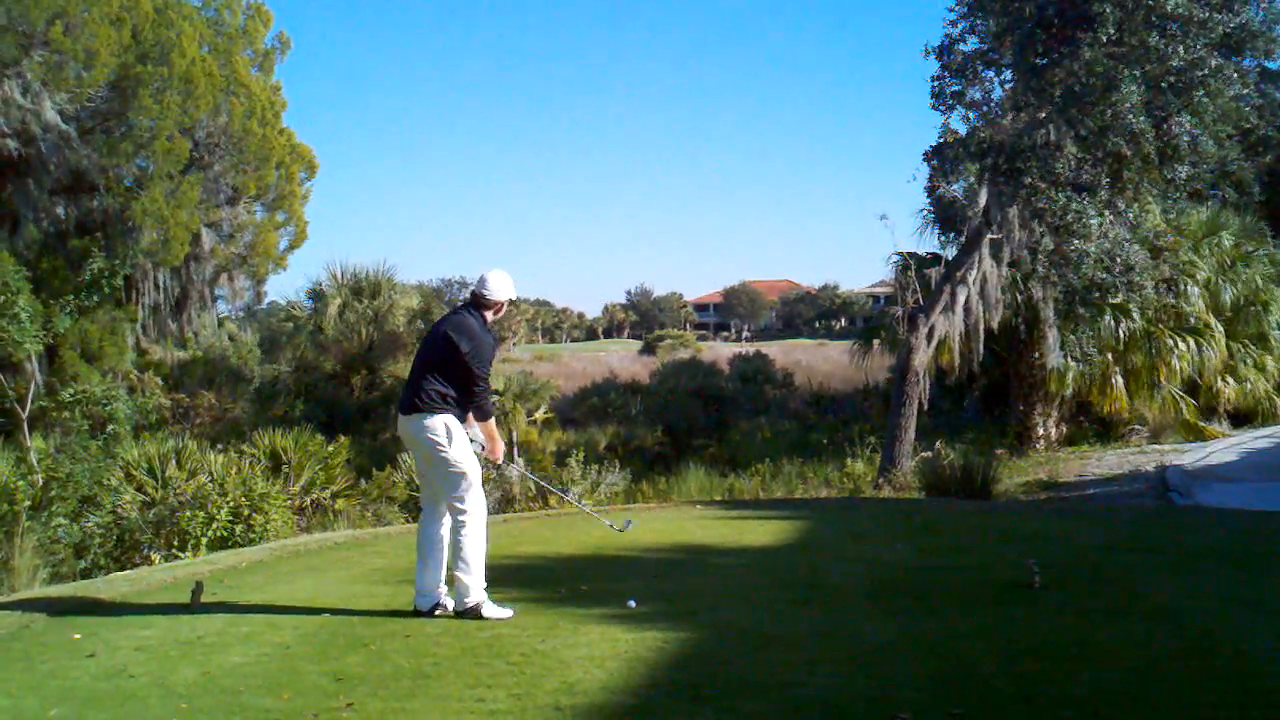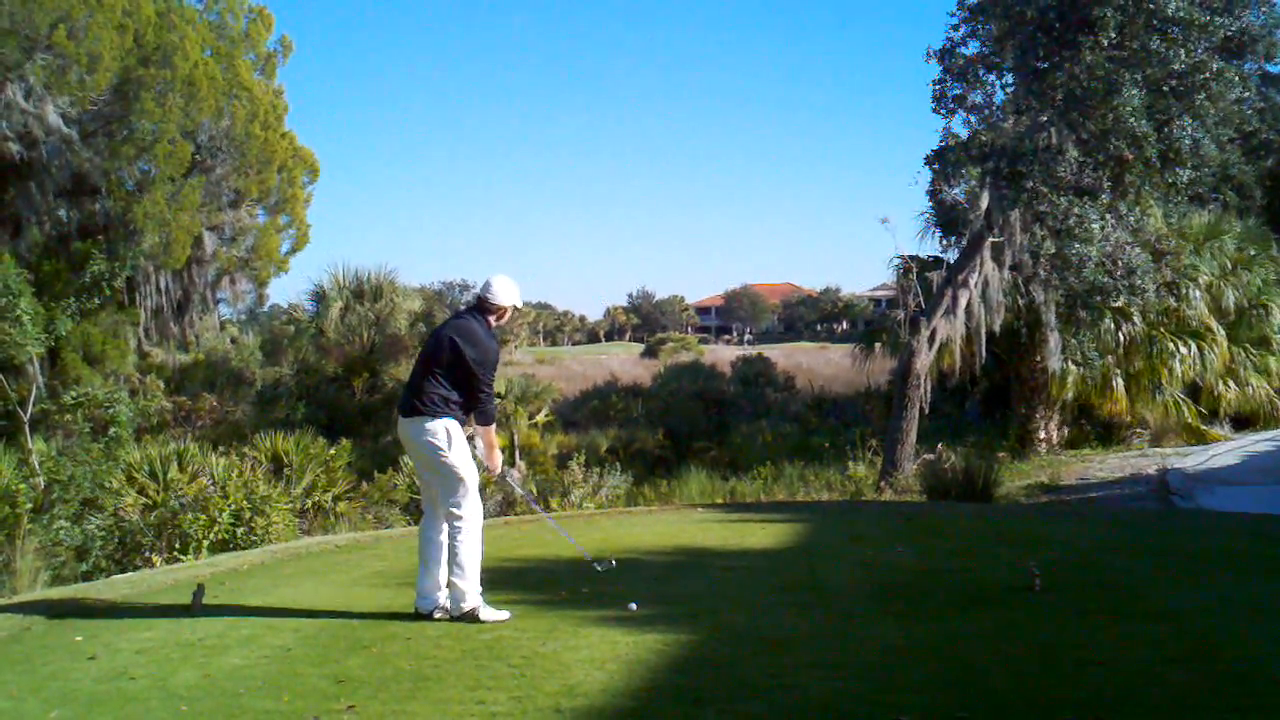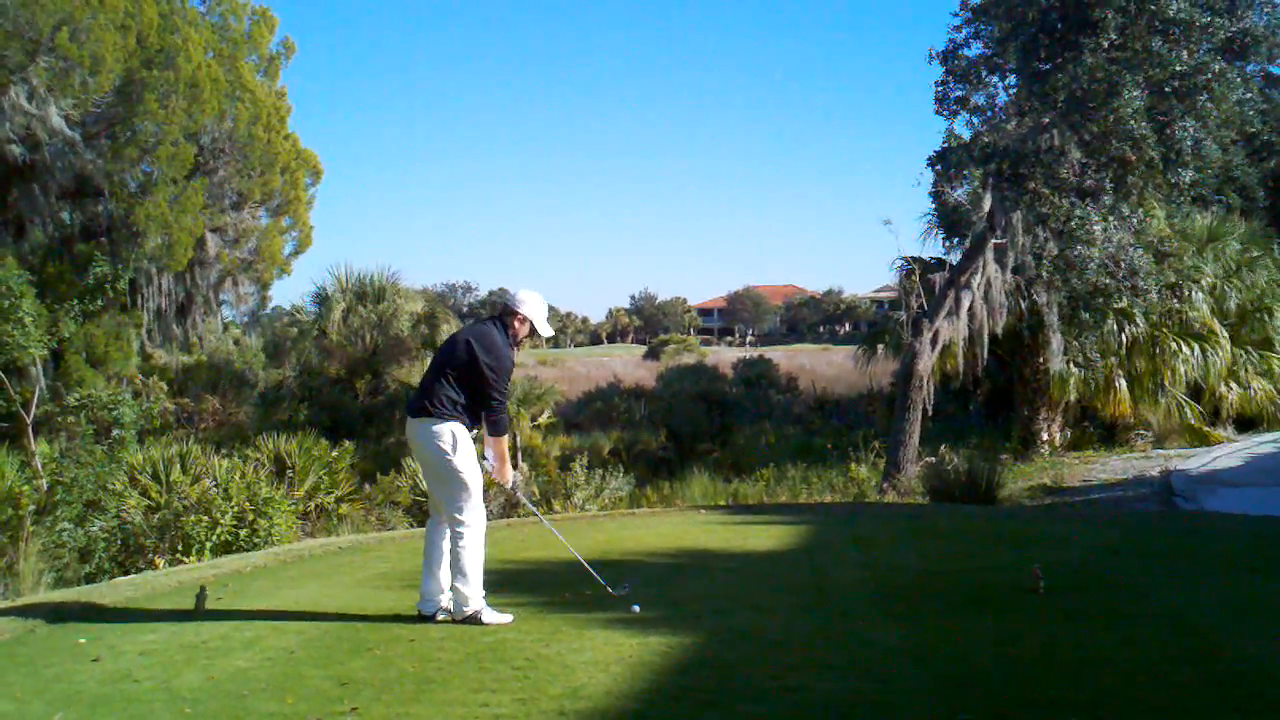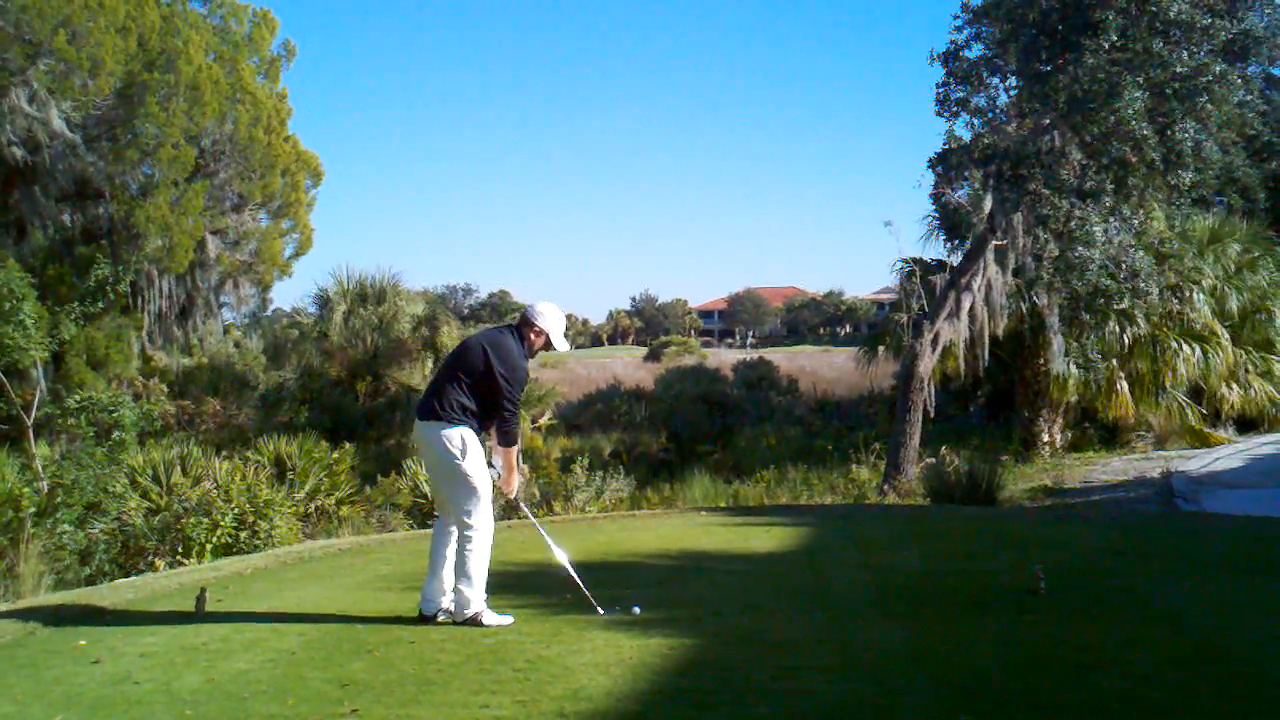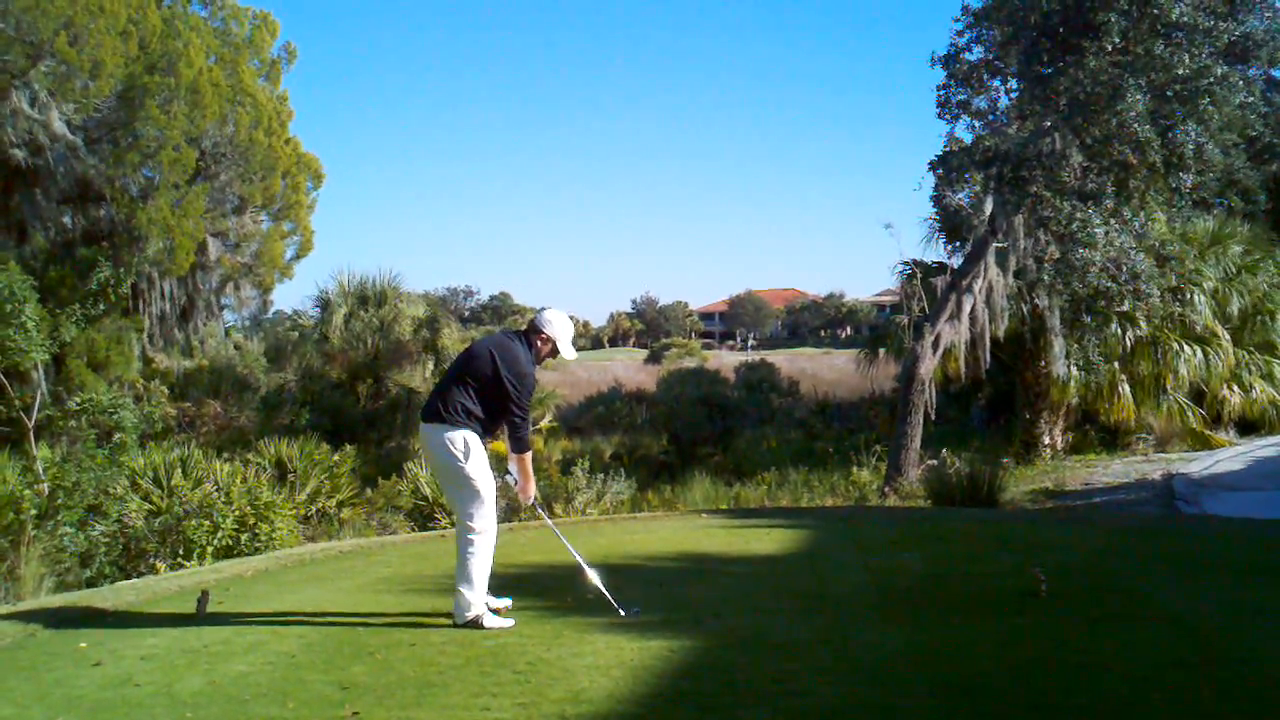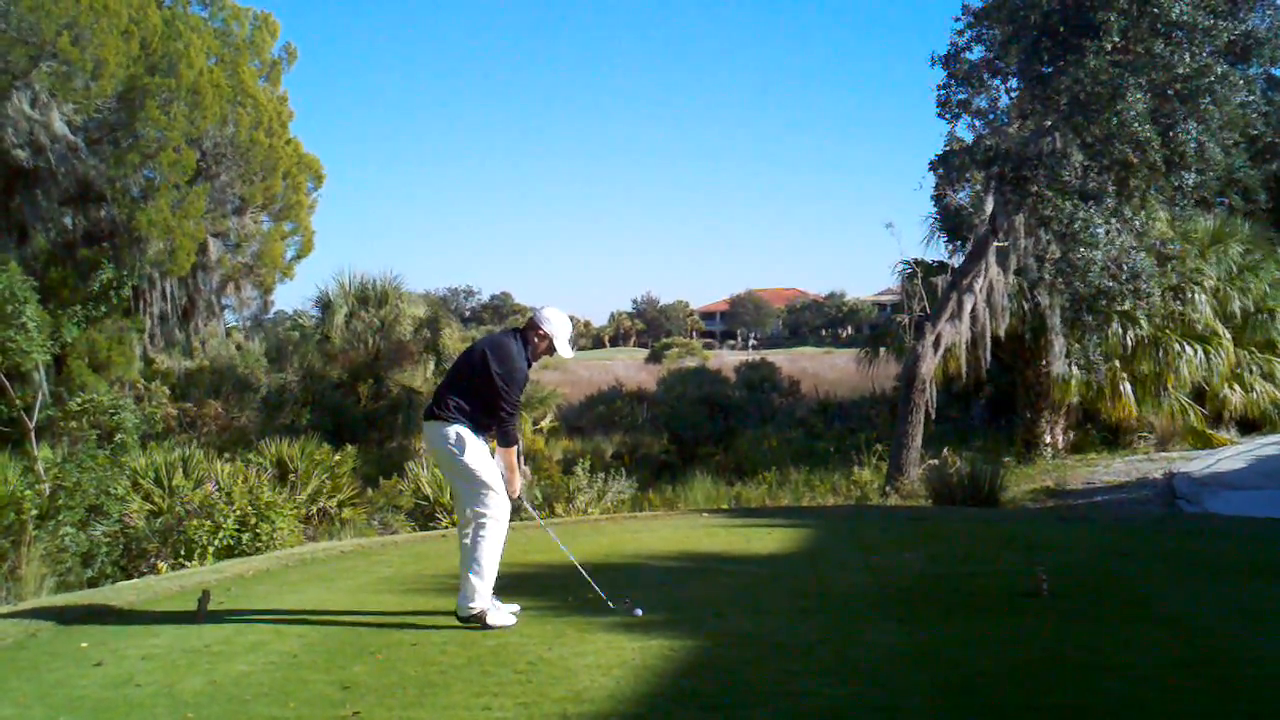
dt=0.4s
person 1, frame 1
left shoulder: (453, 321)
right shoulder: (479, 336)
right elbow: (480, 396)
left wrist: (474, 429)
right wrist: (495, 441)
left hip: (414, 419)
right hip: (436, 421)
left knee: (435, 509)
right knee: (469, 508)
left ankle: (429, 597)
right ankle: (471, 599)
person 1, frame 2
left shoulder: (456, 325)
right shoulder: (482, 341)
right elbow: (483, 401)
left wrist: (480, 441)
right wrist: (492, 449)
left hip: (413, 422)
right hip: (436, 425)
left knee: (436, 512)
right knee: (466, 513)
left ankle: (430, 600)
right ankle: (466, 603)
person 1, frame 3
left shoulder: (479, 333)
right shoulder: (497, 349)
right elbow: (496, 410)
left wrist: (490, 447)
right wrist: (503, 462)
left hip: (422, 425)
right hip: (443, 429)
left knee: (443, 516)
right knee: (468, 518)
left ankle: (433, 602)
right ankle: (469, 606)
person 1, frame 4
left shoulder: (493, 339)
right shoulder: (512, 359)
right elbow: (507, 420)
left wrist: (499, 455)
right wrist: (510, 472)
left hip: (429, 427)
right hip: (451, 432)
left knee: (450, 519)
right knee: (476, 521)
left ankle: (435, 604)
right ankle: (469, 608)
person 1, frame 5
left shoulder: (502, 343)
right shoulder: (519, 365)
right elbow: (519, 426)
left wrist: (513, 461)
right wrist: (527, 478)
left hip: (436, 429)
right hip: (454, 434)
left knee: (471, 518)
right knee: (480, 523)
left ankle: (474, 596)
right ankle: (470, 611)
person 1, frame 6
left shoulder: (504, 343)
right shoulder: (512, 359)
left elbow: (499, 414)
right elbow: (506, 421)
left wrist: (505, 464)
right wrist: (512, 472)
left hip: (451, 429)
right hip: (455, 431)
left knee: (475, 515)
right knee: (494, 509)
left ankle: (479, 597)
right ankle: (475, 604)
